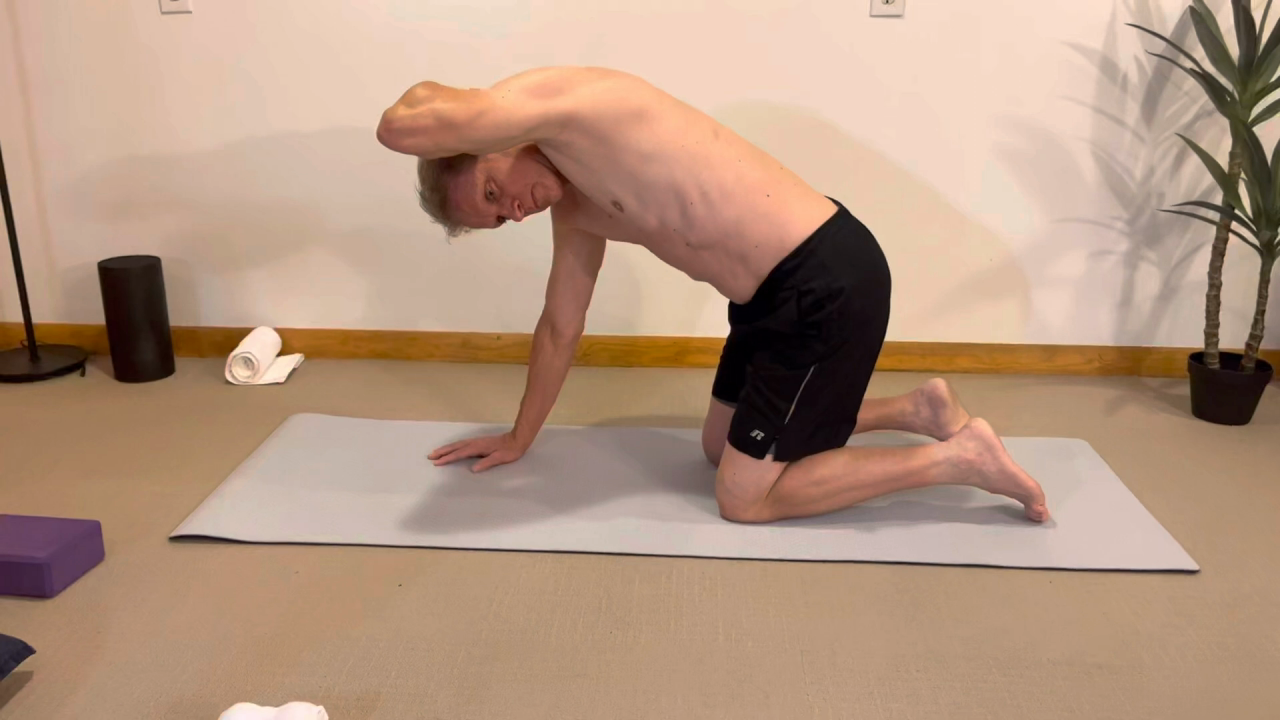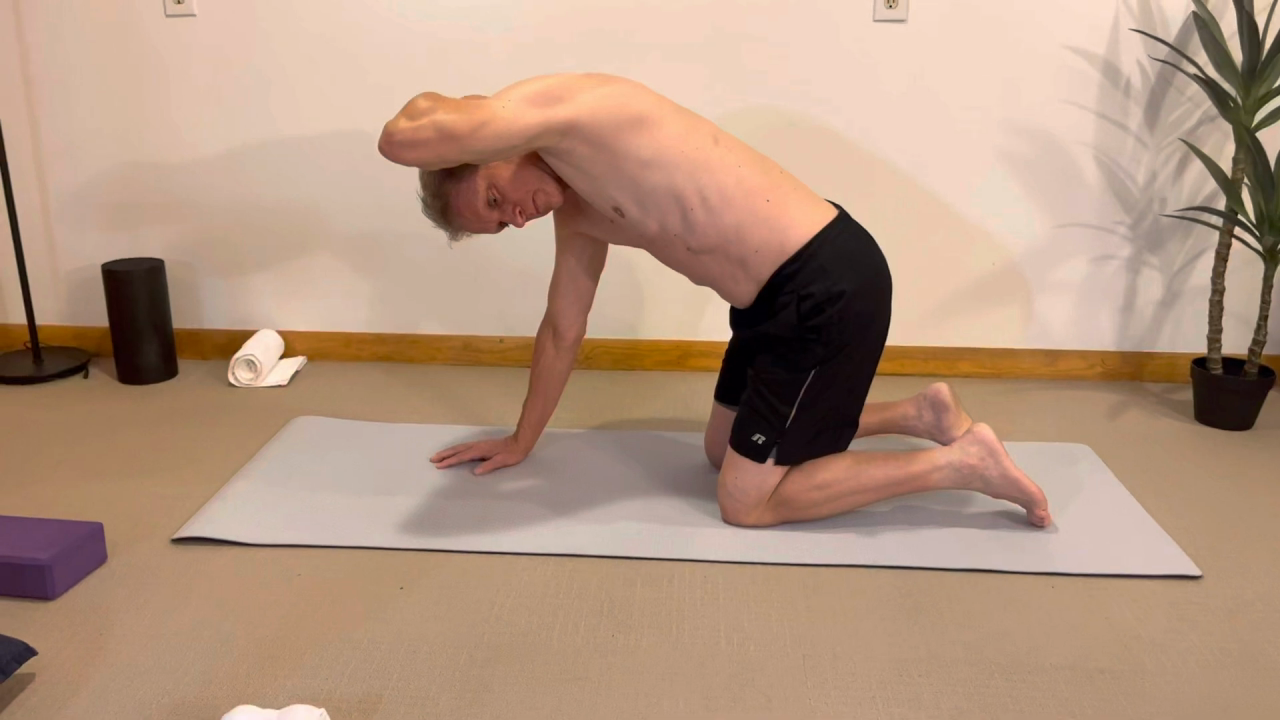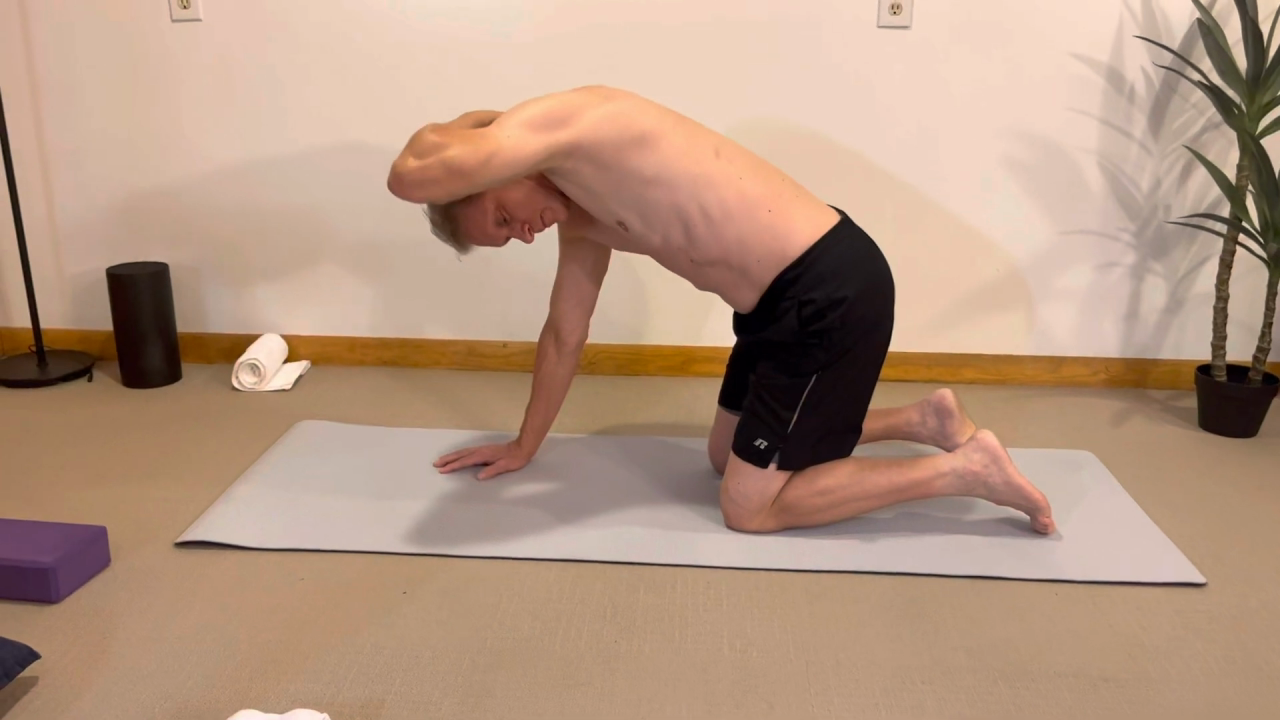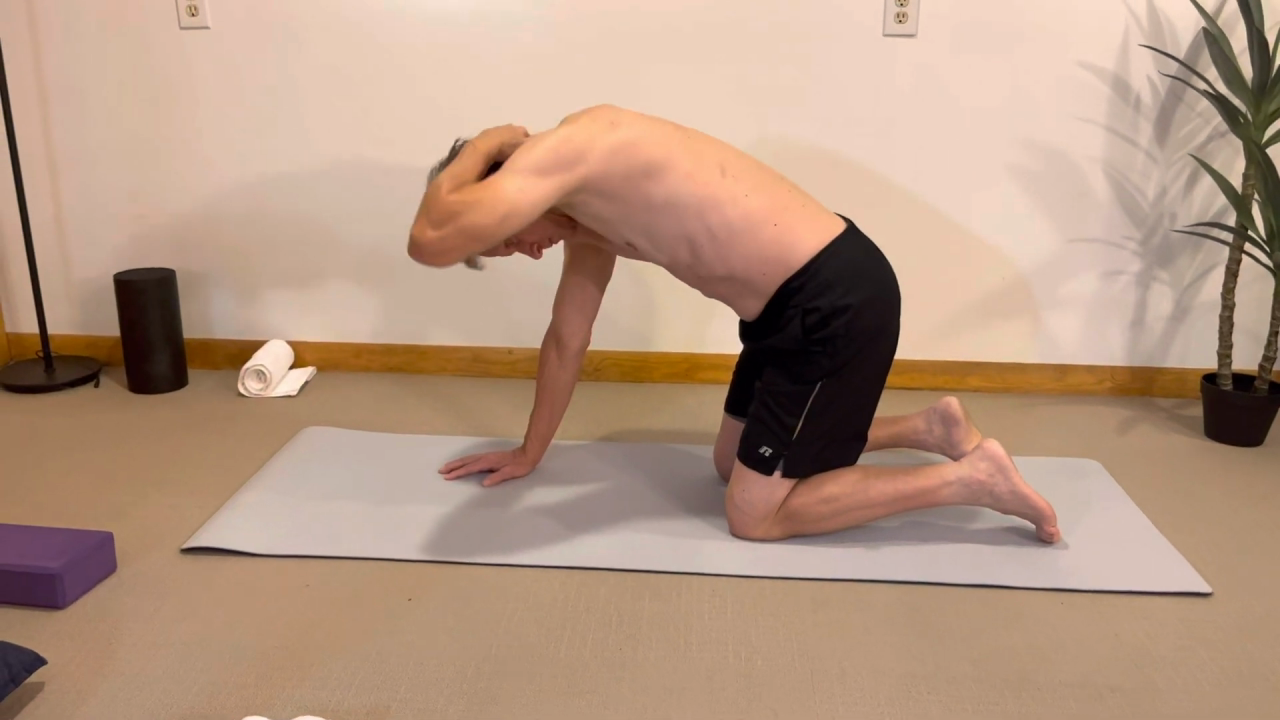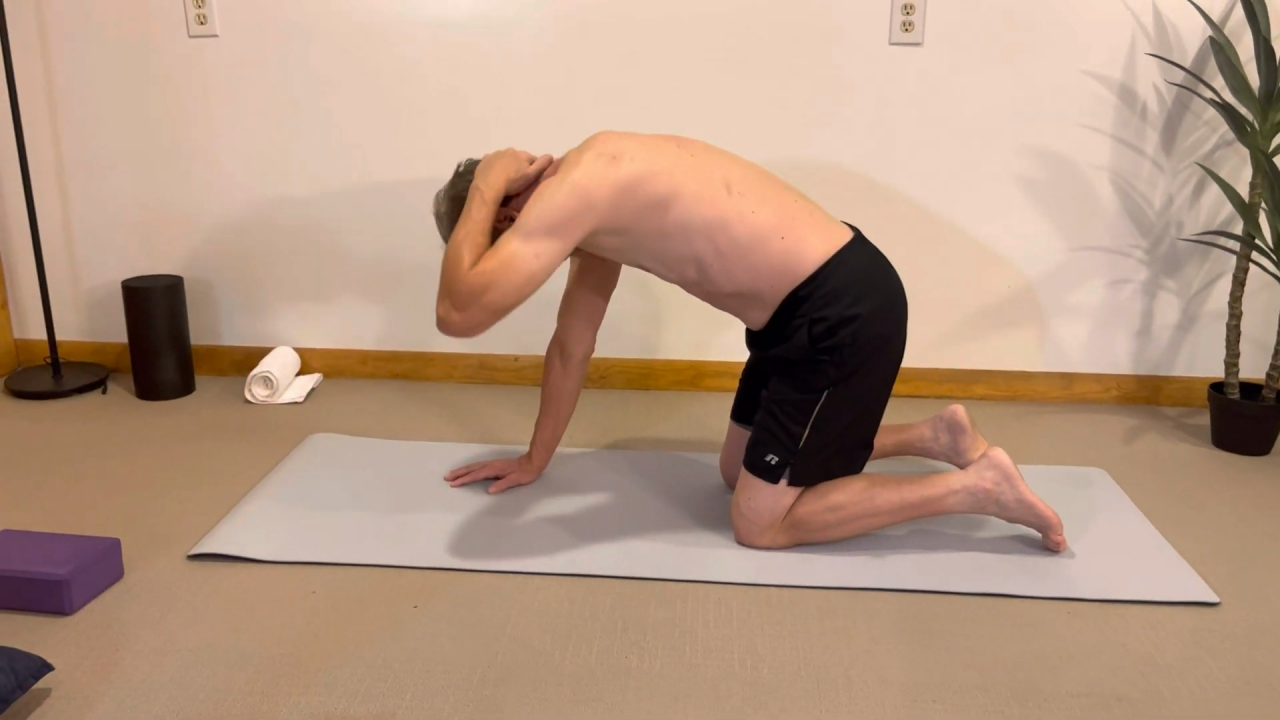
dt=0.3s
person 1, frame 1
left shoulder: (564, 98)
right shoulder: (575, 205)
left elbow: (402, 127)
right elbow: (560, 327)
left wrist: (452, 97)
right wrist: (518, 438)
left hip: (829, 283)
right hip: (780, 290)
left knee: (745, 497)
right knee: (722, 446)
left ankle: (960, 457)
right ankle: (916, 409)
person 1, frame 2
left shoulder: (562, 100)
right shoulder: (576, 208)
left elbow: (402, 141)
right elbow: (562, 329)
left wrist: (458, 106)
right wrist: (521, 441)
left hip: (830, 287)
right hip: (782, 292)
left knee: (747, 501)
right knee: (724, 449)
left ankle: (962, 462)
right ankle: (918, 413)
person 1, frame 3
left shoulder: (565, 117)
right shoulder: (580, 212)
left elbow: (412, 177)
right elbow: (564, 334)
left wrist: (473, 127)
right wrist: (523, 446)
left hip: (831, 292)
right hip: (788, 293)
left knee: (749, 506)
right knee: (727, 455)
left ankle: (967, 468)
right ankle: (922, 419)
person 1, frame 4
left shoulder: (570, 147)
right shoulder: (585, 202)
left elbow: (431, 242)
right elbow: (566, 338)
left wrist: (485, 145)
right wrist: (529, 452)
left hip: (837, 299)
right hip: (800, 298)
left knee: (755, 515)
right knee: (734, 462)
left ankle: (973, 477)
right ankle: (928, 427)
person 1, frame 5
left shoulder: (575, 188)
right shoulder: (596, 209)
left elbow: (459, 315)
right elbow: (571, 346)
left wrist: (487, 182)
right wrist: (534, 459)
left hip: (843, 310)
right hip: (813, 303)
left knee: (762, 521)
right knee: (738, 470)
left ankle: (979, 487)
right ankle: (935, 436)
